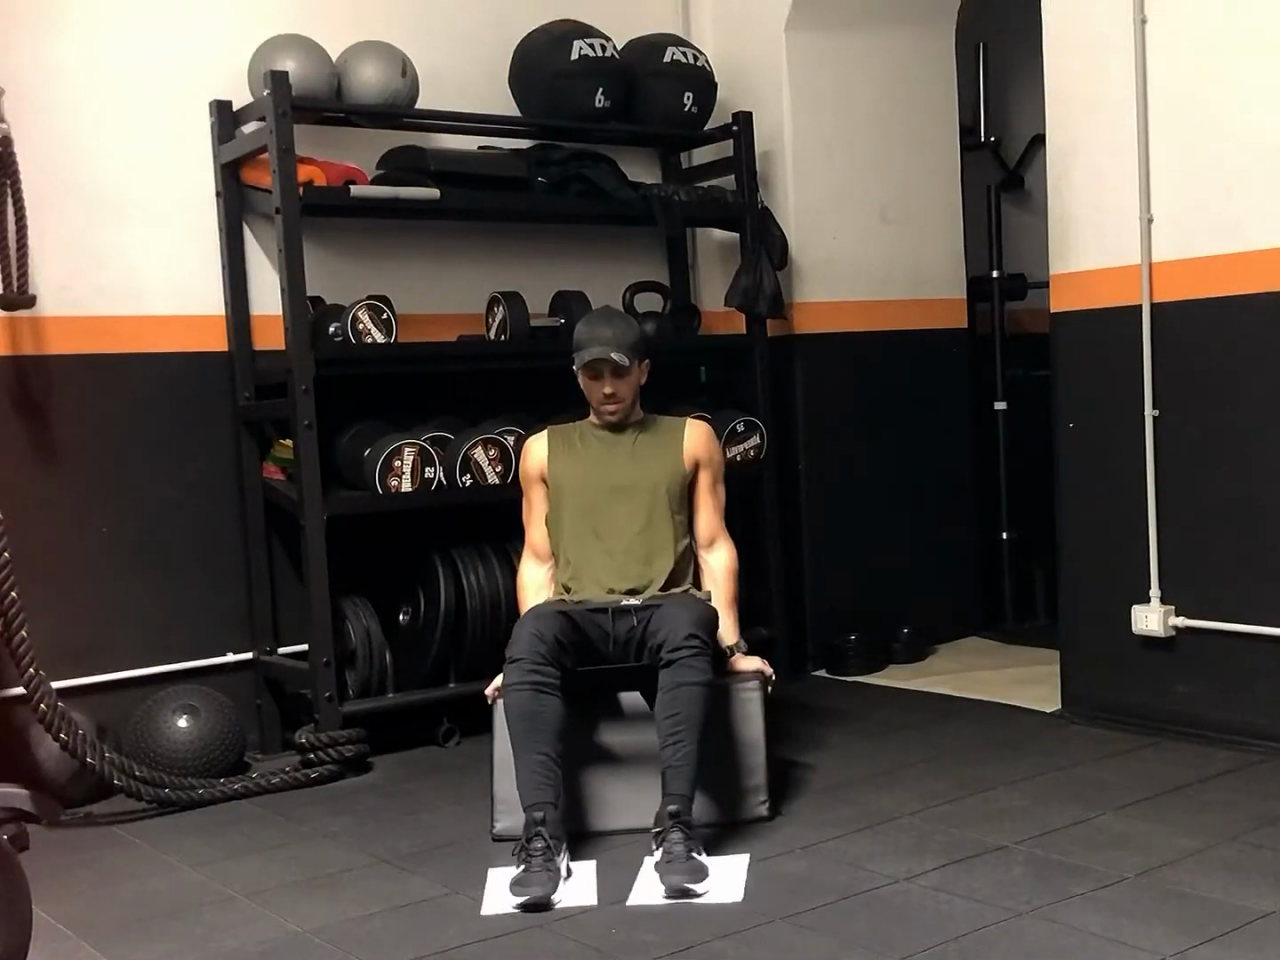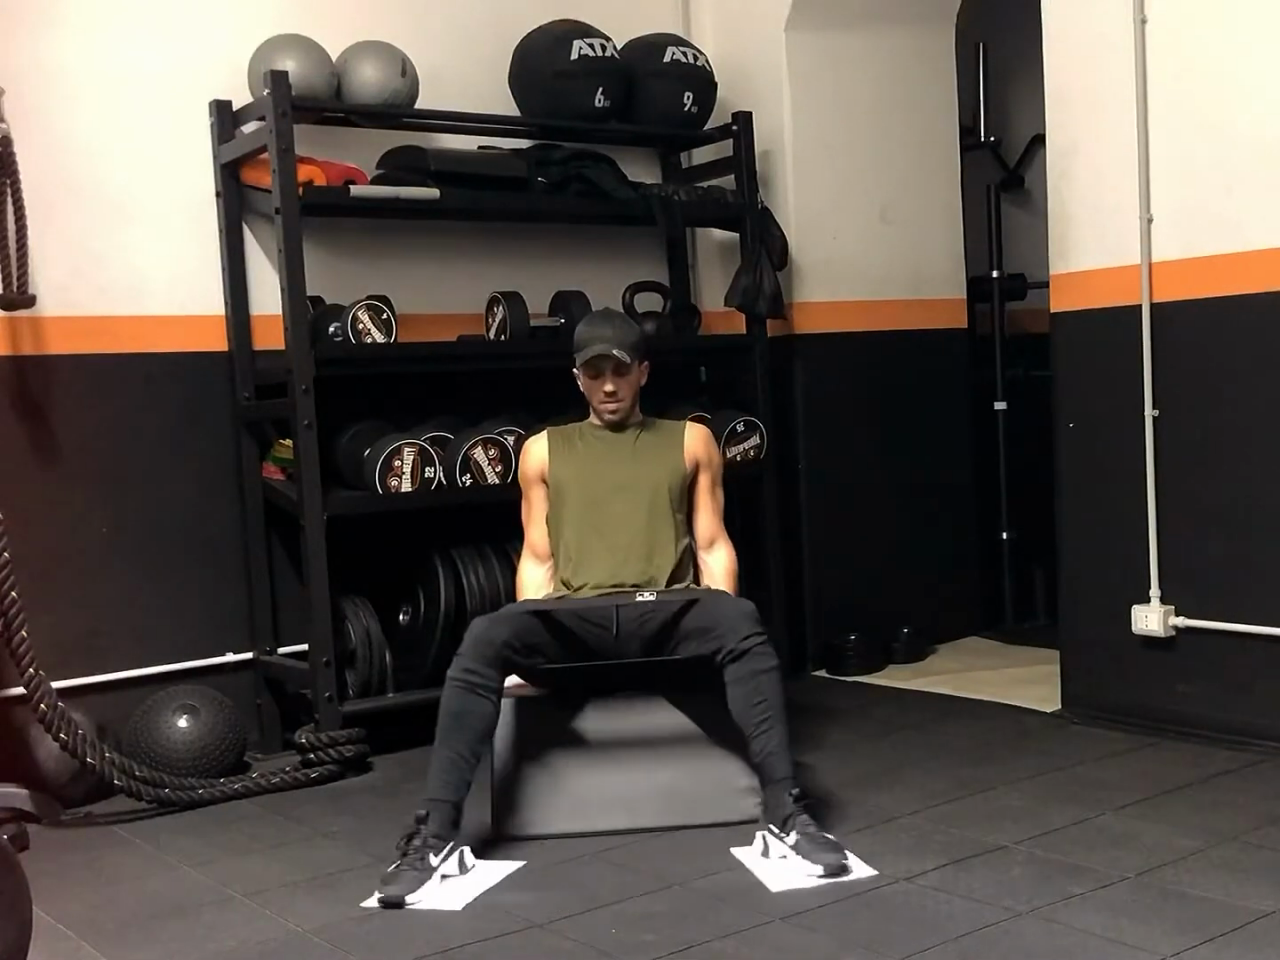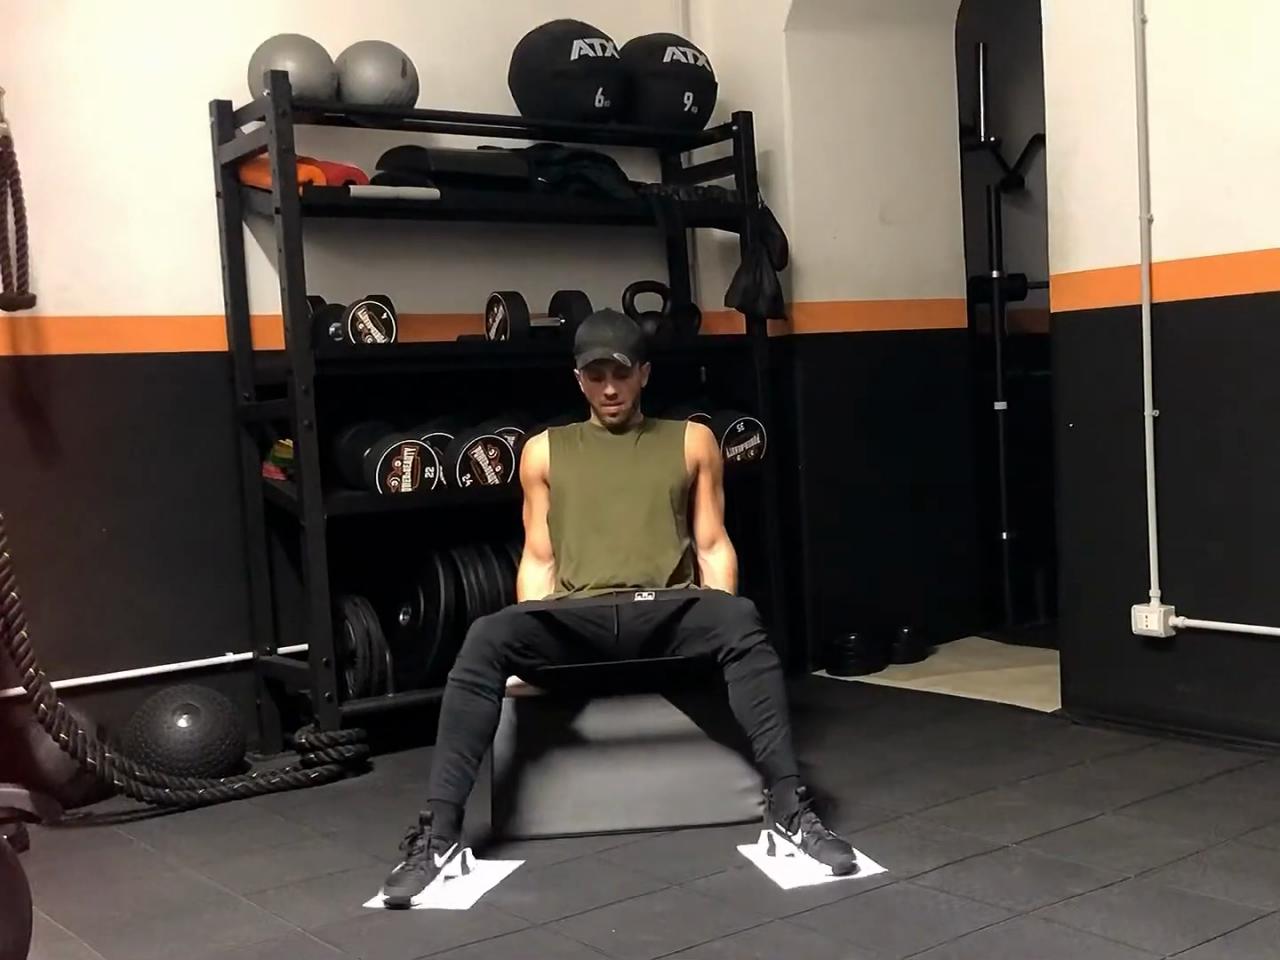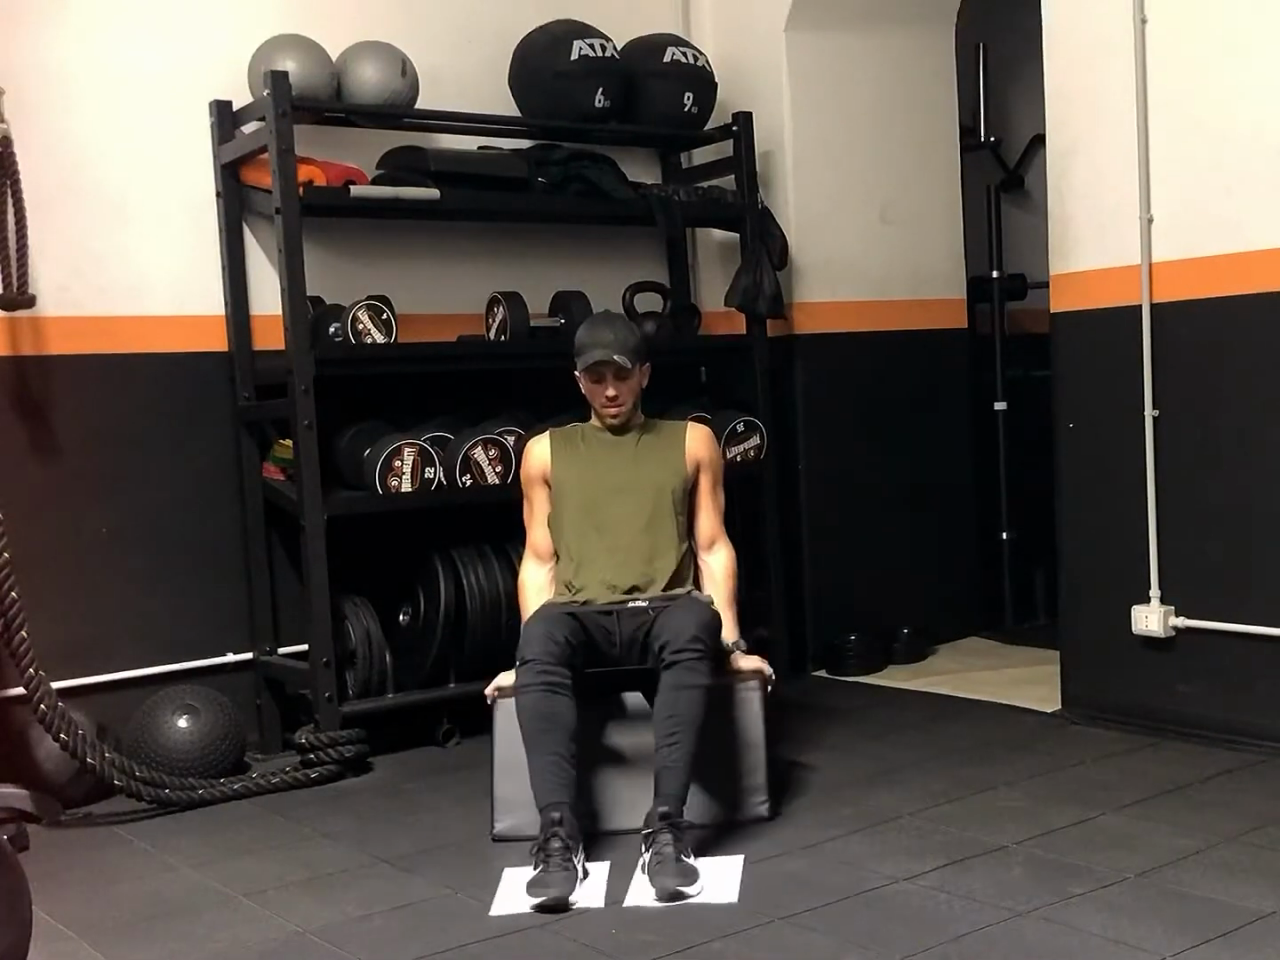
dt=0.4s
person 1, frame 1
left shoulder: (692, 438)
right shoulder: (544, 449)
left elbow: (714, 547)
right elbow: (538, 560)
left wrist: (732, 643)
right wrist: (533, 655)
left hip: (664, 612)
right hip: (582, 618)
left knee: (691, 626)
right knee: (528, 636)
left ankle: (675, 826)
right ankle: (543, 834)
person 1, frame 2
left shoulder: (690, 440)
right shoulder: (543, 450)
left elbow: (713, 546)
right elbow: (537, 559)
left wrist: (723, 634)
right wrist: (526, 651)
left hip: (665, 610)
right hip: (578, 615)
left knee: (744, 622)
right knee: (483, 640)
left ankle: (784, 811)
right ankle: (436, 831)
person 1, frame 3
left shoulder: (692, 441)
right shoulder: (544, 451)
left elbow: (713, 547)
right elbow: (538, 560)
left wrist: (727, 632)
right wrist: (525, 650)
left hip: (666, 611)
right hip: (578, 616)
left knee: (742, 618)
right knee: (486, 639)
left ankle: (790, 806)
right ankle: (437, 832)
person 1, frame 4
left shoulder: (692, 441)
right shoulder: (545, 451)
left elbow: (713, 548)
right elbow: (539, 560)
left wrist: (732, 641)
right wrist: (532, 653)
left hip: (666, 613)
right hip: (583, 619)
left knee: (692, 629)
right knee: (543, 639)
left ankle: (665, 827)
right ankle: (558, 834)
